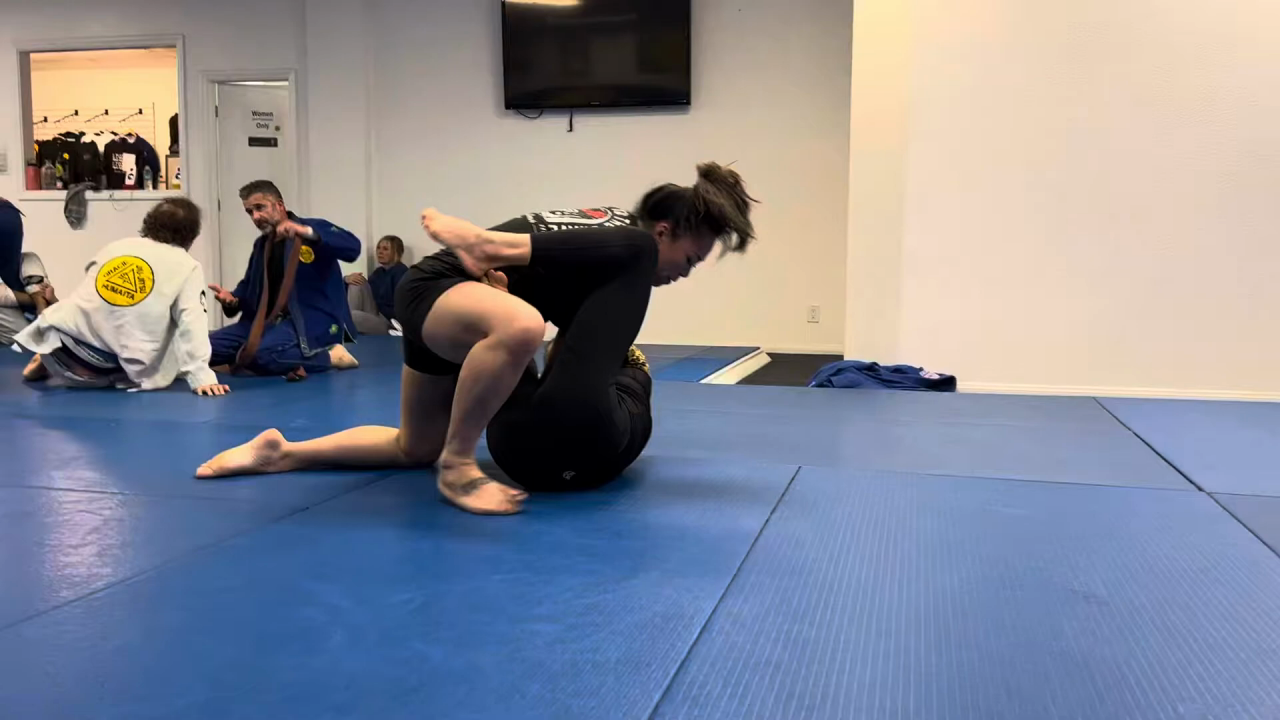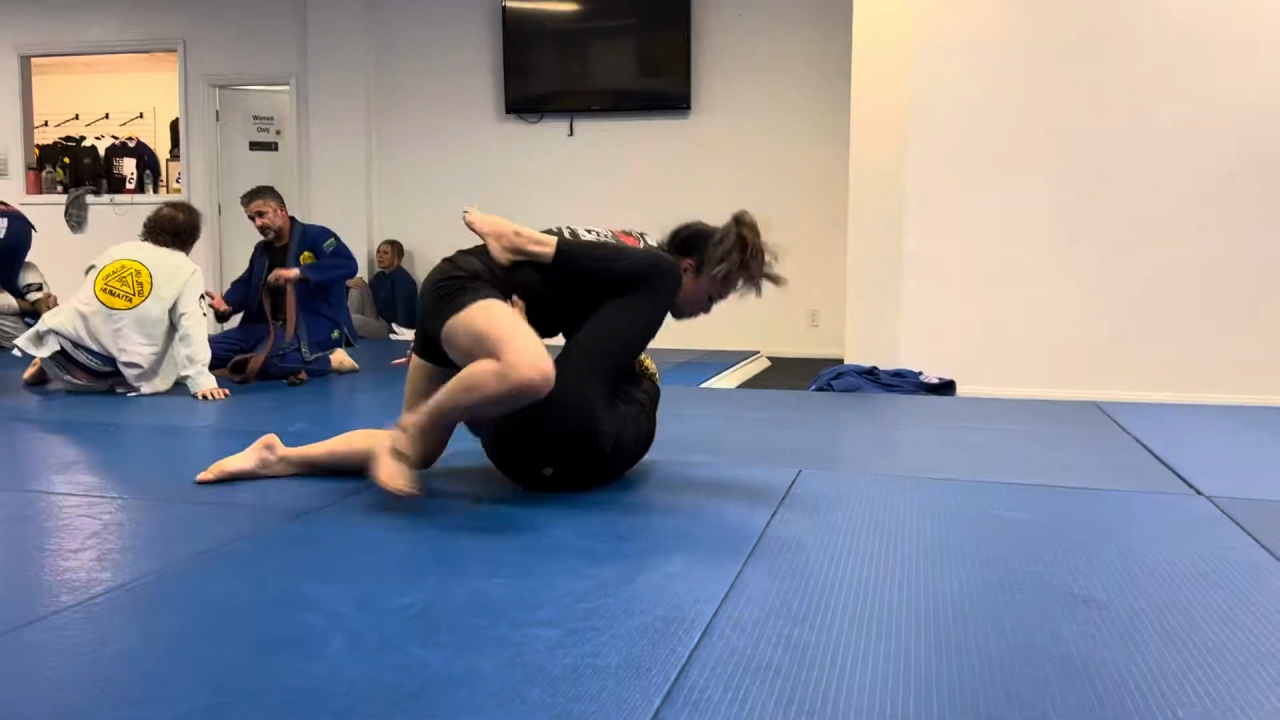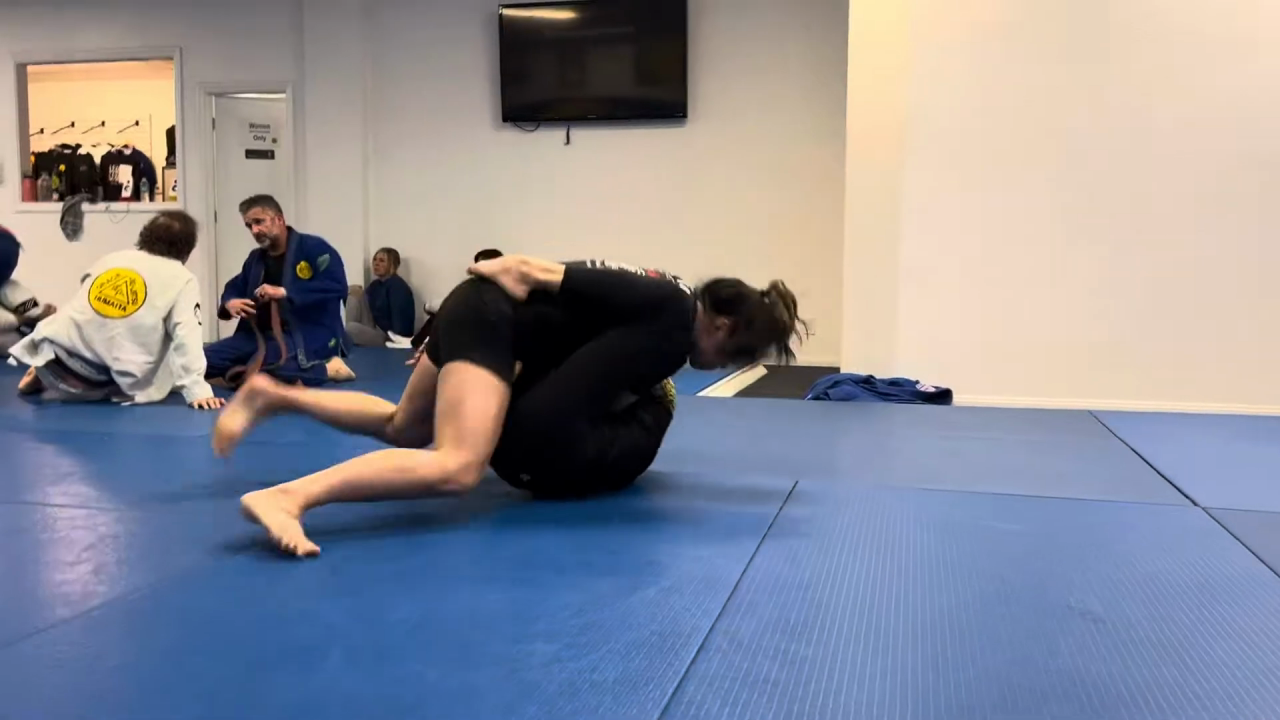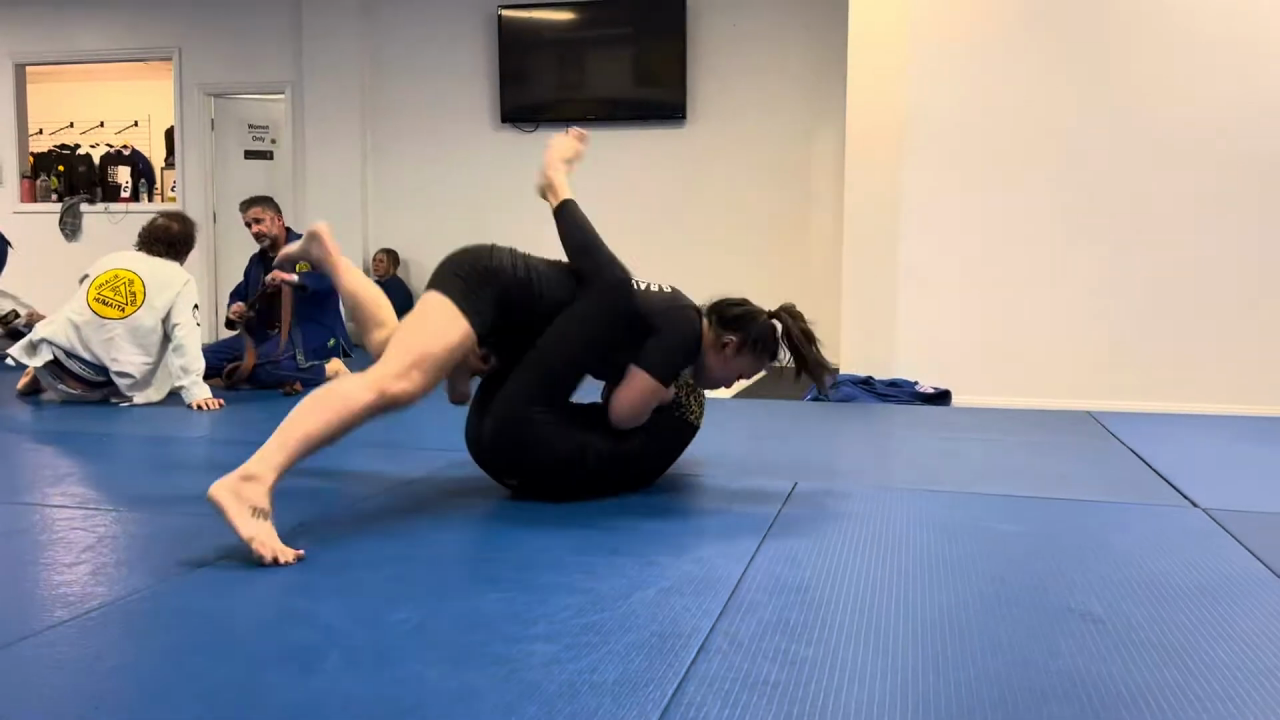
dt=0.2s
person 1, frame 1
left shoulder: (613, 230)
right shoulder: (633, 247)
right elbow: (500, 252)
left hip: (452, 304)
right hip: (439, 287)
left knee: (408, 440)
right knee: (519, 325)
left ankle: (277, 451)
right ankle: (457, 463)
person 1, frame 2
left shoulder: (639, 264)
right shoulder: (659, 275)
right elbow: (533, 247)
left hip: (456, 292)
right hip: (468, 287)
left knee: (418, 453)
right knee: (531, 374)
left ankle: (274, 456)
right ankle: (403, 437)
person 1, frame 3
left shoulder: (669, 307)
right shoulder: (680, 326)
right elbow: (609, 397)
left hip: (477, 310)
right hip: (487, 320)
left knee: (408, 427)
right knee: (453, 470)
left ankle: (271, 394)
right ankle: (285, 499)
person 1, frame 4
left shoulder: (668, 315)
right shoulder: (679, 327)
right elbow: (622, 415)
right wrist: (667, 391)
left hip: (496, 286)
right hip: (491, 285)
left knee: (387, 344)
right knee: (397, 383)
left ankle: (322, 247)
right ankle: (250, 484)
person 2, frame 1
left shoulder: (116, 246)
right shoulder: (187, 267)
left elbow: (84, 296)
right elbow: (192, 325)
right wrist: (203, 378)
right hip: (110, 370)
left ankle: (48, 363)
person 2, frame 2
left shoulder: (116, 250)
right shoulder: (186, 271)
left elbow: (84, 301)
right elbow: (192, 330)
right wrist: (203, 382)
right hip: (109, 373)
left ankle: (48, 368)
person 2, frame 3
left shoulder: (111, 259)
right shoulder: (181, 280)
left elbow: (78, 308)
right elbow: (187, 339)
right wrist: (198, 391)
right hip: (105, 382)
left ankle: (43, 377)
person 2, frame 4
left shoulder: (109, 259)
right shoulder: (180, 281)
left elbow: (75, 308)
right elbow: (185, 340)
right wrist: (197, 392)
right hip: (102, 384)
left ankle: (41, 377)
person 3, frame 1
left shoulder: (314, 228)
right shoulder: (262, 245)
left elbow: (352, 247)
right elbow: (249, 284)
left wrist: (307, 232)
right wrist: (233, 300)
left hip: (314, 321)
right hip: (271, 321)
left knee: (262, 356)
right knee: (212, 347)
left ankle: (329, 356)
right ankle: (293, 361)
person 3, frame 2
left shoulder: (316, 236)
right shoulder: (262, 250)
left elbow: (348, 266)
right elbow: (244, 285)
left wrist: (298, 273)
right wrist: (225, 306)
left hip: (315, 325)
right hip: (272, 326)
left knee: (263, 362)
right knee: (213, 351)
left ankle: (330, 360)
right ankle: (293, 364)
person 3, frame 3
left shoulder: (313, 247)
right shoulder: (256, 259)
left elbow: (337, 286)
right elbow: (234, 288)
left wrist: (284, 292)
right wrist: (231, 303)
left hip: (310, 335)
left knee: (258, 370)
right knee: (208, 360)
left ankle: (326, 369)
right ankle: (291, 371)
person 3, frame 4
right shoulder: (257, 261)
right elbow: (239, 294)
left wrist: (295, 279)
right wrist: (235, 312)
left hip: (311, 334)
right hip: (268, 335)
left knee: (256, 369)
right knee: (207, 359)
left ankle: (324, 370)
right ankle: (288, 374)
